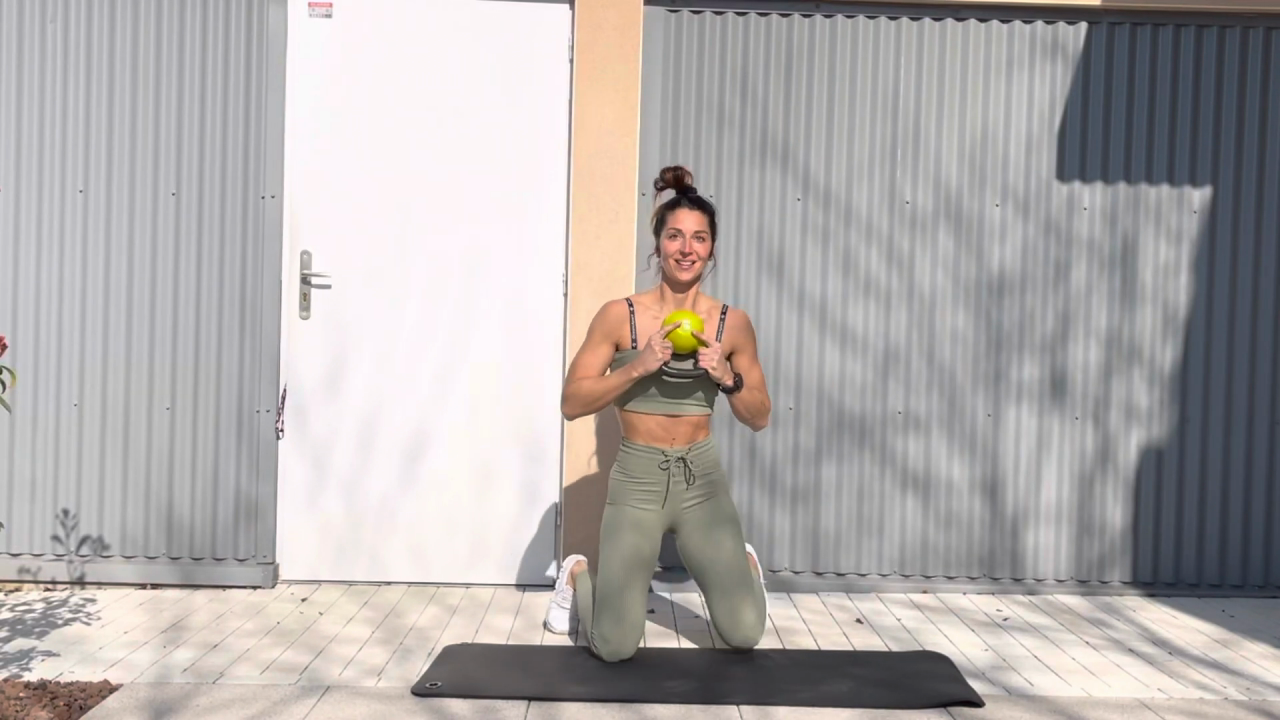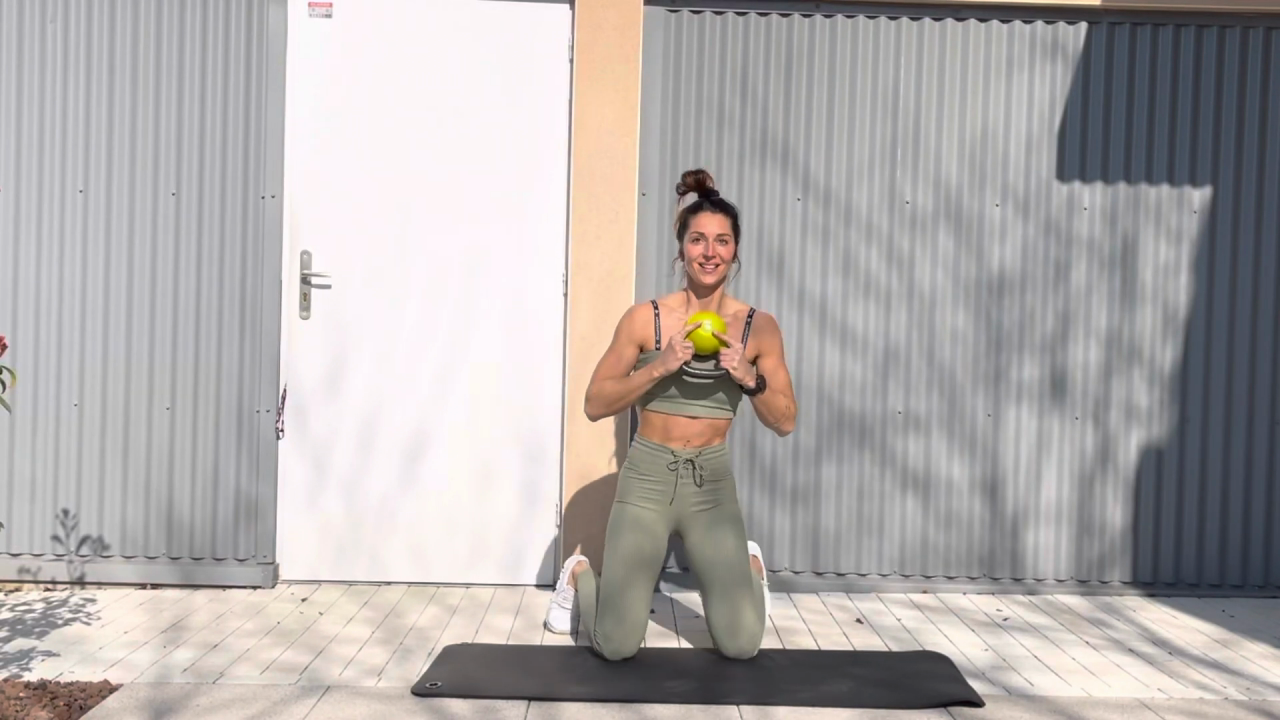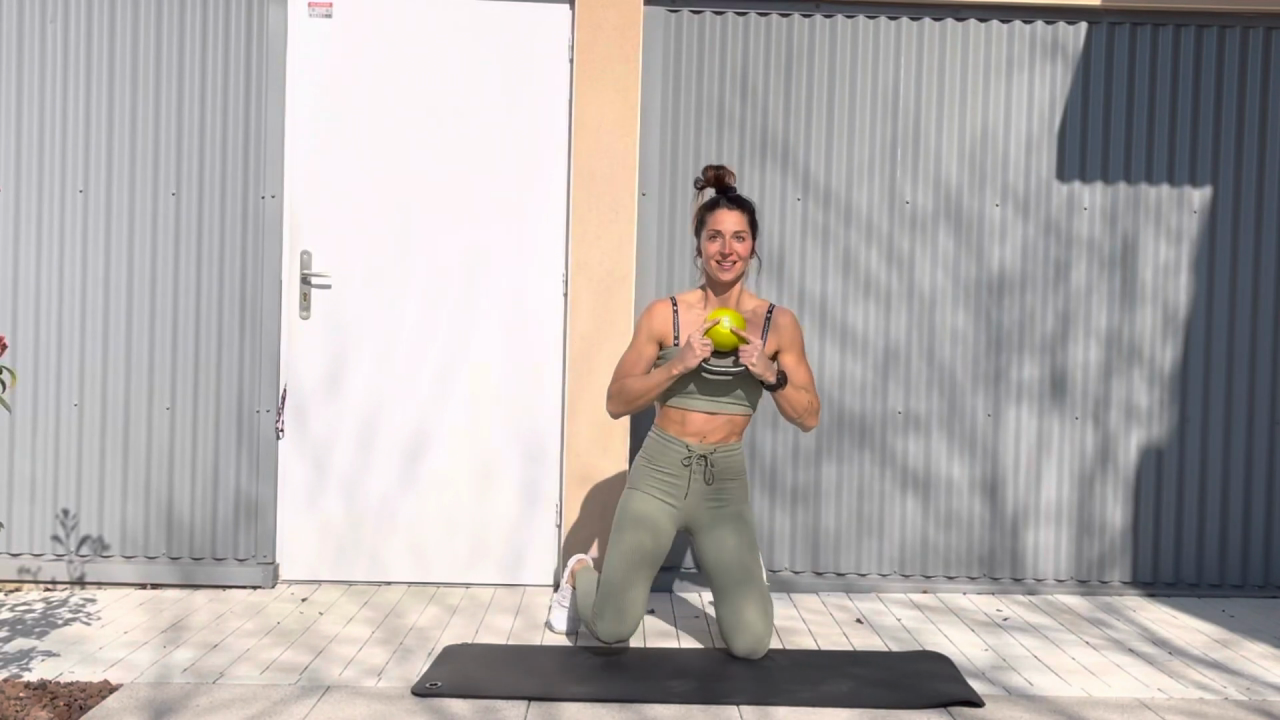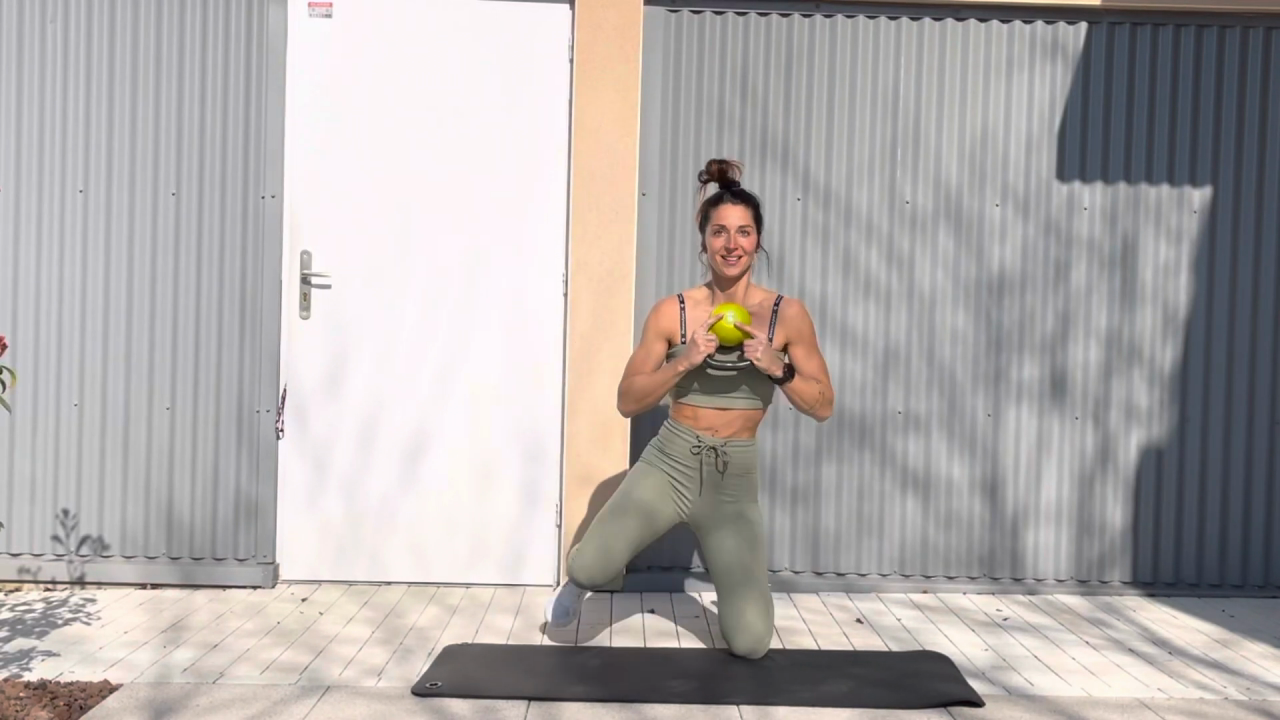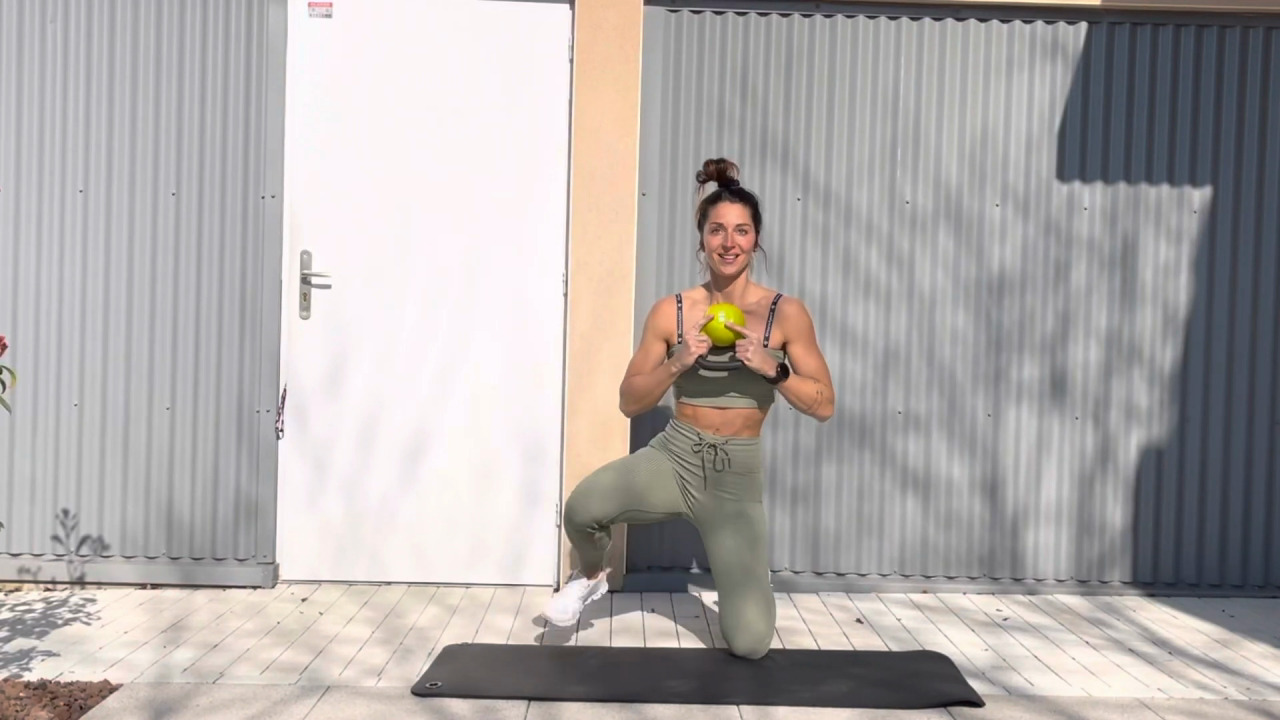
dt=0.1s
person 1, frame 1
left shoulder: (733, 323)
right shoulder: (618, 315)
left elbow: (760, 418)
right elbow: (572, 404)
left wrist: (727, 377)
right wrist: (637, 367)
left hip: (702, 482)
right hip: (637, 481)
left knee: (744, 635)
right knee: (614, 648)
left ankle: (742, 564)
right ankle: (577, 577)
person 1, frame 2
left shoulder: (758, 326)
right shoulder: (644, 318)
left elbow: (785, 422)
right elbow: (595, 405)
left wrist: (750, 379)
right wrist: (659, 367)
left hip: (712, 486)
right hip: (647, 479)
left knee: (741, 644)
right knee: (615, 645)
left ankle: (747, 567)
right ankle: (578, 576)
person 1, frame 3
left shoulder: (778, 322)
right shoulder: (663, 315)
left elbow: (808, 417)
right elbow: (616, 402)
left wrist: (770, 374)
right wrist: (678, 364)
left hip: (724, 484)
right hip: (659, 474)
left knee: (750, 645)
right knee: (610, 630)
left ankle: (750, 569)
right ankle: (580, 575)
person 1, frame 4
left shoulder: (788, 313)
right shoulder: (671, 311)
left elbow: (823, 406)
right elbow: (627, 402)
left wrist: (777, 368)
right wrist: (683, 363)
left hip: (733, 479)
right hip: (668, 463)
left knee: (750, 644)
right knee: (592, 568)
left ankle: (749, 570)
right ankle: (581, 583)
person 1, frame 5
left shoulder: (787, 312)
right shoulder: (669, 312)
left elbow: (824, 406)
right elbow: (629, 402)
left wrist: (770, 368)
right wrist: (677, 363)
left hip: (736, 478)
right hip: (672, 459)
left knee: (750, 644)
right knee: (583, 505)
left ankle: (751, 571)
right ankle: (590, 573)
